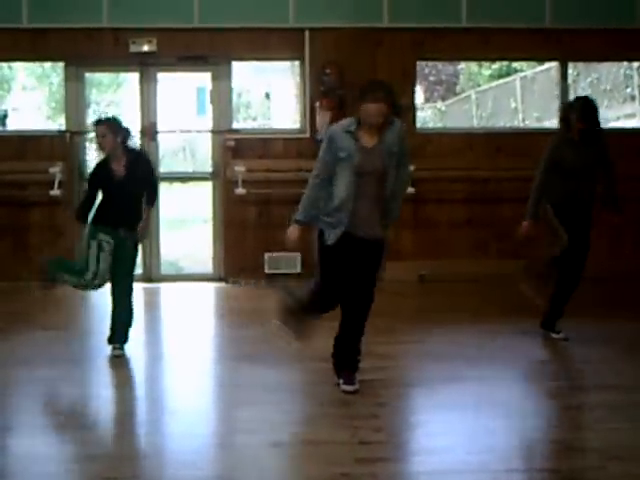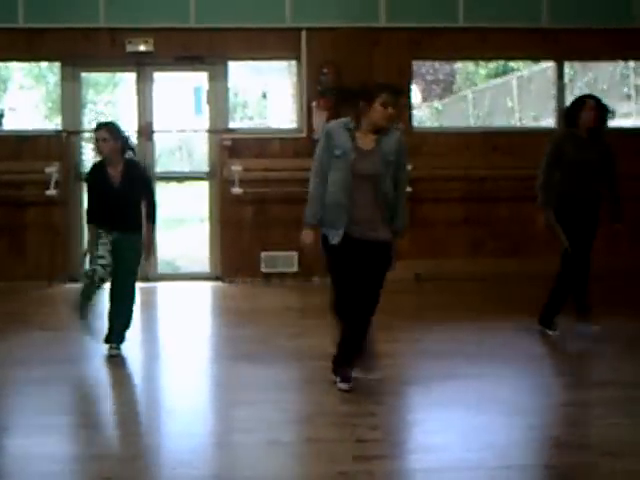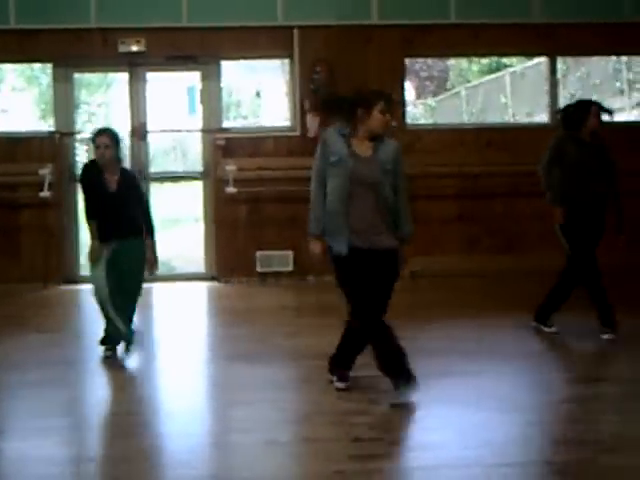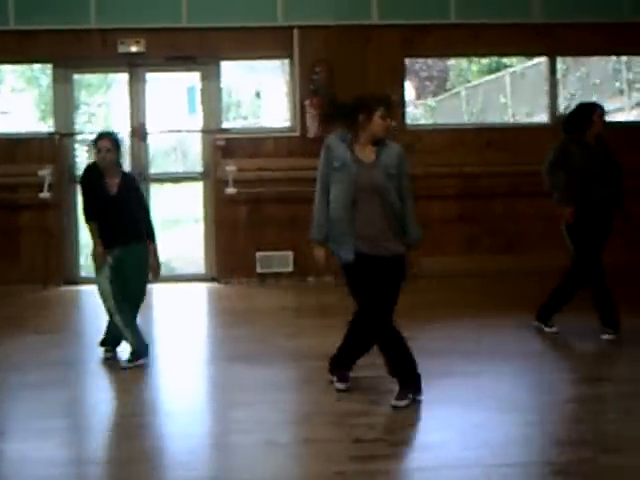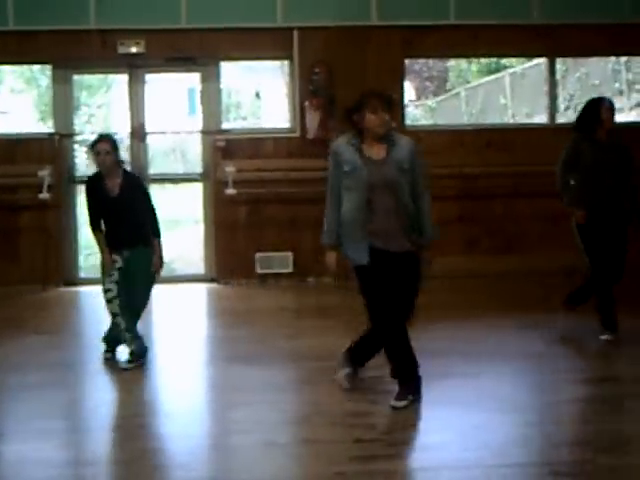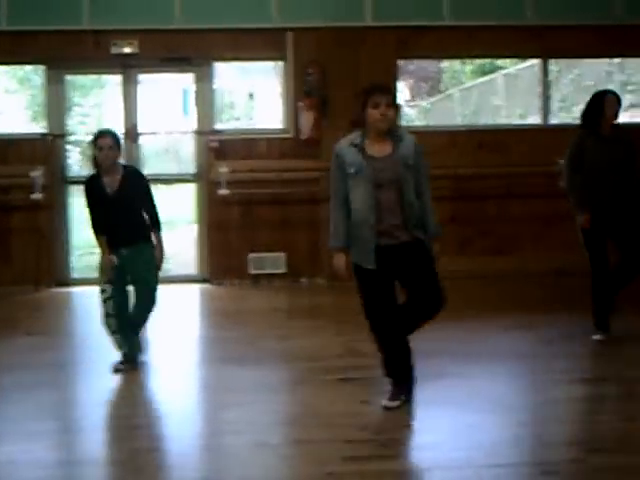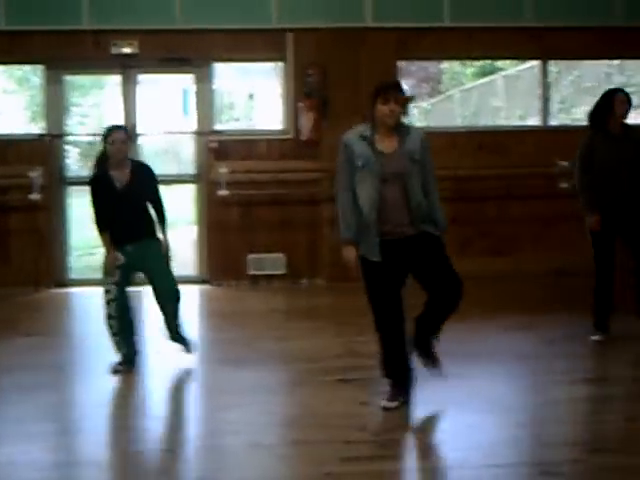
dt=0.1s
person 1, frame 1
left shoulder: (395, 134)
right shoulder: (338, 134)
left elbow: (399, 178)
right elbow: (319, 179)
left wrist: (389, 218)
right wrist: (300, 220)
left hip: (372, 233)
right hip: (337, 227)
left knee: (359, 305)
right knee: (331, 293)
left ankle: (346, 367)
right ankle: (297, 309)
person 1, frame 2
left shoulder: (394, 142)
right shoulder: (335, 133)
left elbow: (398, 187)
right elbow: (318, 180)
left wrist: (397, 227)
right wrist: (310, 223)
left hip: (378, 235)
right hip: (340, 231)
left knee: (364, 302)
right knee: (347, 299)
left ankle: (343, 363)
right ankle: (348, 361)
person 1, frame 3
left shoulder: (390, 149)
right shoulder: (331, 140)
left elbow: (398, 196)
right elbow: (318, 190)
left wrist: (404, 236)
right wrist: (316, 234)
left hip: (383, 242)
right hip: (346, 241)
left knee: (372, 310)
right knee: (365, 312)
left ankle: (340, 364)
right ankle: (399, 374)
person 1, frame 4
left shoulder: (393, 154)
right shoulder: (334, 147)
left elbow: (404, 199)
right elbow: (323, 195)
left wrist: (412, 239)
right wrist: (320, 239)
left hip: (390, 247)
right hip: (354, 247)
left knee: (369, 315)
right knee: (376, 316)
left ankle: (339, 365)
right ankle: (409, 380)
person 1, frame 5
left shoulder: (406, 148)
right shoulder: (342, 151)
left elbow: (420, 196)
right elbow: (334, 200)
left wrist: (425, 239)
right wrist: (331, 244)
left hip: (404, 245)
right hip: (366, 247)
left knee: (397, 316)
right knee: (387, 318)
left ankle: (355, 357)
right ankle: (408, 381)
person 1, frame 6
left shoulder: (409, 144)
right shoulder: (345, 151)
left elbow: (422, 191)
right elbow: (338, 202)
left wrist: (431, 234)
right wrist: (338, 247)
left hip: (409, 238)
right hip: (368, 245)
left knee: (431, 300)
right knee: (384, 317)
left ankle: (394, 339)
right ankle: (401, 381)
person 1, frame 7
left shoulder: (416, 140)
right shoulder: (353, 143)
left elbow: (429, 187)
right elbow: (345, 194)
left wrist: (439, 227)
right wrist: (348, 239)
left hip: (416, 232)
right hip: (376, 240)
left knee: (449, 289)
right knee: (387, 313)
left ankle: (423, 337)
right ankle: (398, 381)
person 2, frame 1
left shoulder: (596, 142)
right shoulder: (560, 143)
left elbow: (607, 174)
right elbow: (542, 179)
left wrist: (612, 205)
right wrist: (531, 216)
left hip: (583, 208)
right hip: (562, 205)
left knee: (574, 267)
right knee: (577, 248)
left ankle: (550, 322)
person 2, frame 2
left shoulder: (600, 143)
right shoulder: (563, 139)
left elbow: (609, 177)
right elbow: (546, 173)
left wrist: (616, 211)
right wrist: (545, 206)
left hip: (589, 209)
right hip: (566, 206)
left knee: (574, 261)
right knee: (578, 255)
left ankle: (548, 318)
right ankle: (583, 310)
person 2, frame 3
left shoulder: (599, 148)
right shoulder: (563, 141)
left elbow: (610, 182)
right elbow: (547, 171)
left wrist: (618, 217)
right wrist: (556, 203)
left hip: (593, 212)
right hip: (568, 211)
left knee: (578, 267)
right knee: (585, 263)
left ankle: (543, 315)
right ankle: (607, 321)
person 2, frame 4
left shoulder: (605, 150)
right shoulder: (568, 145)
left elbow: (615, 184)
right elbow: (550, 173)
left wrist: (619, 214)
right wrist: (564, 202)
left hip: (600, 215)
right hip: (576, 215)
left knee: (581, 269)
right knee: (591, 267)
left ankle: (545, 314)
right ankle: (610, 321)
person 2, frame 5
left shoulder: (618, 147)
right shoulder: (580, 143)
left elbow: (627, 180)
right elbow: (563, 175)
left wrist: (629, 210)
right wrist: (575, 205)
left hip: (615, 213)
right hip: (589, 214)
left knee: (616, 267)
right knee: (602, 267)
left ankle: (574, 300)
right ankle: (608, 323)
person 2, frame 6
right shoulder: (584, 139)
right elbow: (570, 175)
right wrist: (580, 209)
right hip: (593, 210)
right knee: (600, 267)
left ankle: (607, 299)
right ankle: (601, 324)
person 2, frame 7
right shoulder: (594, 139)
right elbow: (582, 176)
right wrist: (591, 210)
right hip: (602, 210)
right knee: (605, 267)
right ankle: (600, 325)
person 3, frame 1
left shoulder: (138, 159)
right shoulder: (100, 170)
left elbow: (151, 191)
right elbow: (88, 201)
left wrist: (145, 220)
left hip: (130, 232)
right hip: (104, 230)
left knee: (123, 288)
right knee: (93, 278)
left ankle: (118, 340)
right ankle: (56, 270)
person 3, frame 2
left shoulder: (136, 170)
right shoulder: (95, 172)
left elbow: (149, 203)
right elbow: (92, 208)
left wrist: (148, 236)
right wrist: (91, 237)
left hip: (131, 235)
right hip: (105, 231)
left knee: (124, 289)
right knee: (100, 271)
left ankle: (115, 339)
right ankle: (84, 305)
person 3, frame 3
left shoulder: (129, 180)
right shoulder: (90, 172)
left elbow: (143, 215)
right elbow: (90, 209)
left wrist: (151, 250)
right wrist: (95, 241)
left hip: (132, 241)
right hip: (105, 240)
left knee: (128, 294)
right knee: (103, 289)
left ankle: (111, 340)
right ankle: (126, 336)
person 3, frame 4
left shoulder: (129, 182)
right shoulder: (90, 176)
left elbow: (144, 219)
right elbow: (90, 214)
left wrist: (153, 255)
right wrist: (97, 245)
left hip: (134, 246)
right hip: (108, 247)
left knee: (132, 299)
right knee: (112, 298)
left ankle: (111, 342)
right ankle: (138, 348)
person 3, frame 5
left shoulder: (133, 182)
right shoulder: (94, 184)
left elbow: (150, 217)
right elbow: (95, 223)
left wrist: (157, 253)
right wrist: (105, 253)
left hip: (141, 249)
right hip: (115, 252)
left knee: (136, 303)
right knee: (115, 302)
left ankle: (112, 341)
right ankle: (137, 349)
person 3, frame 6
left shoulder: (134, 176)
right shoulder: (92, 184)
left elbow: (151, 211)
right elbow: (97, 223)
left wrist: (159, 245)
right wrist: (106, 254)
left hip: (141, 246)
right hip: (114, 250)
left knee: (147, 298)
right knee: (112, 304)
left ankle: (130, 336)
right ankle: (129, 352)
person 3, frame 7
left shoulder: (143, 171)
right shoulder: (98, 180)
left elbow: (157, 205)
right elbow: (101, 219)
left wrist: (164, 238)
right wrist: (109, 251)
left hip: (147, 242)
right hip: (119, 247)
left knee: (168, 291)
right knee: (114, 303)
left ankle: (175, 332)
right ankle: (127, 354)
